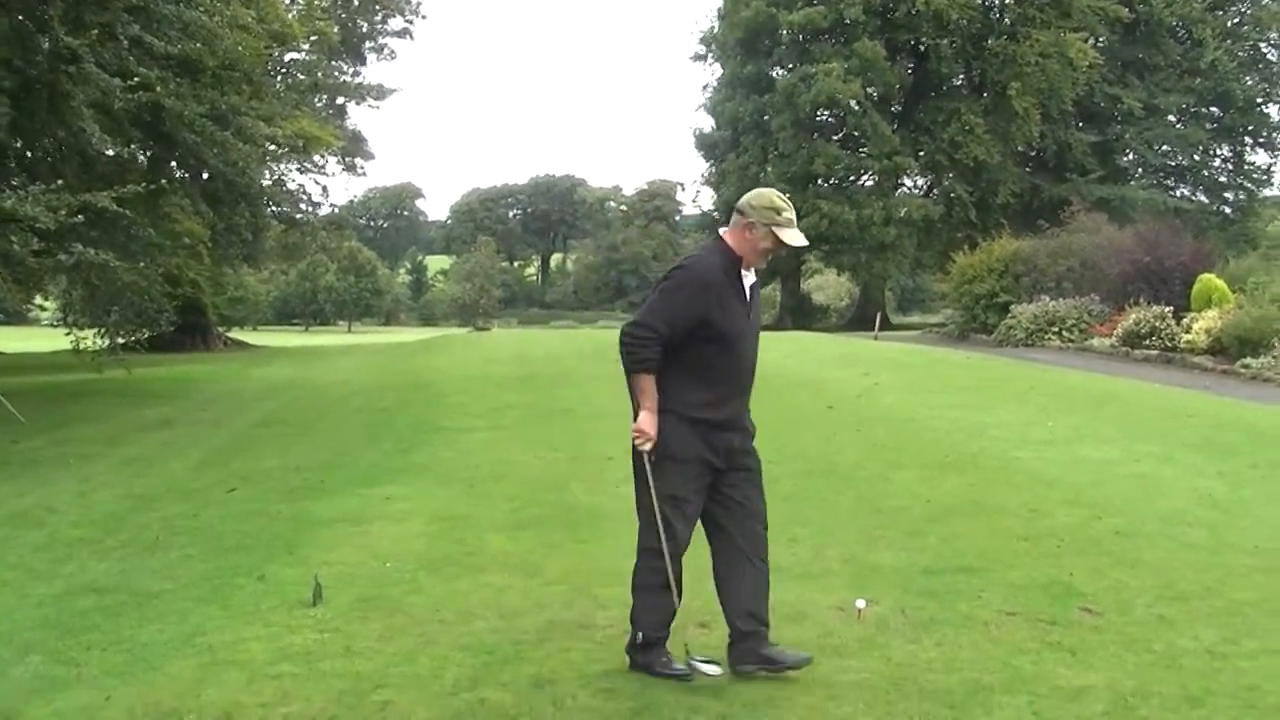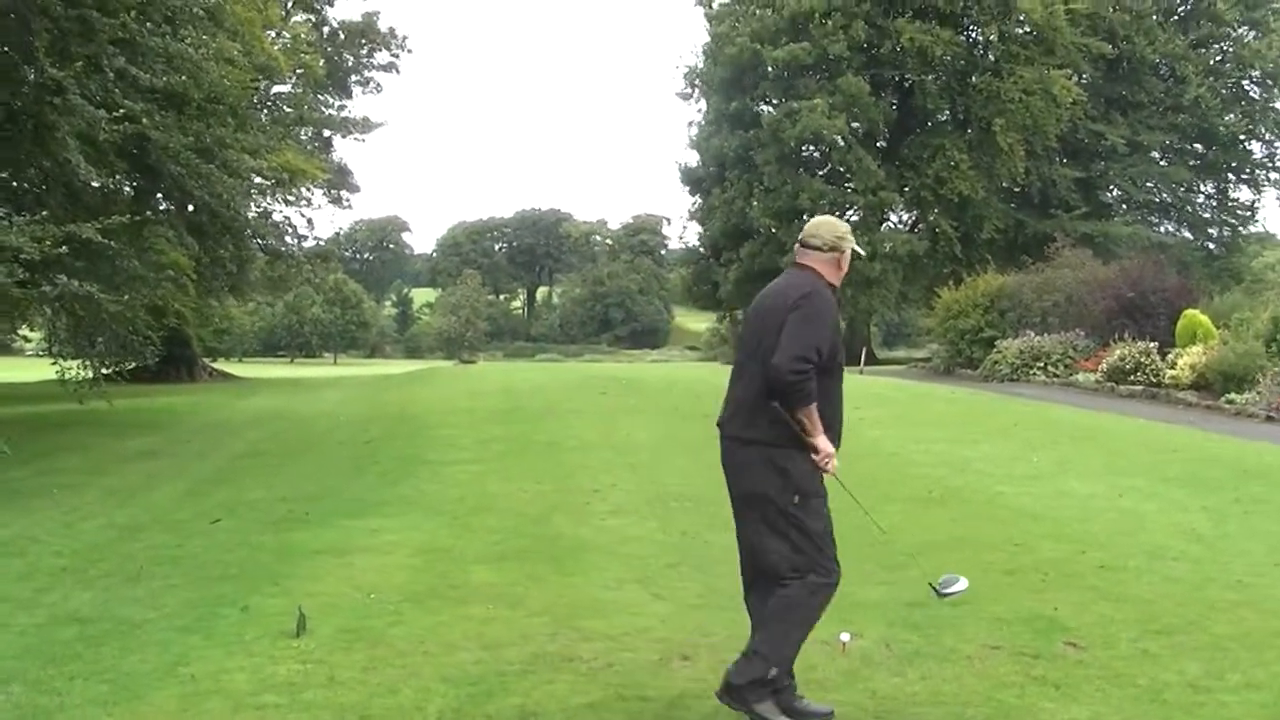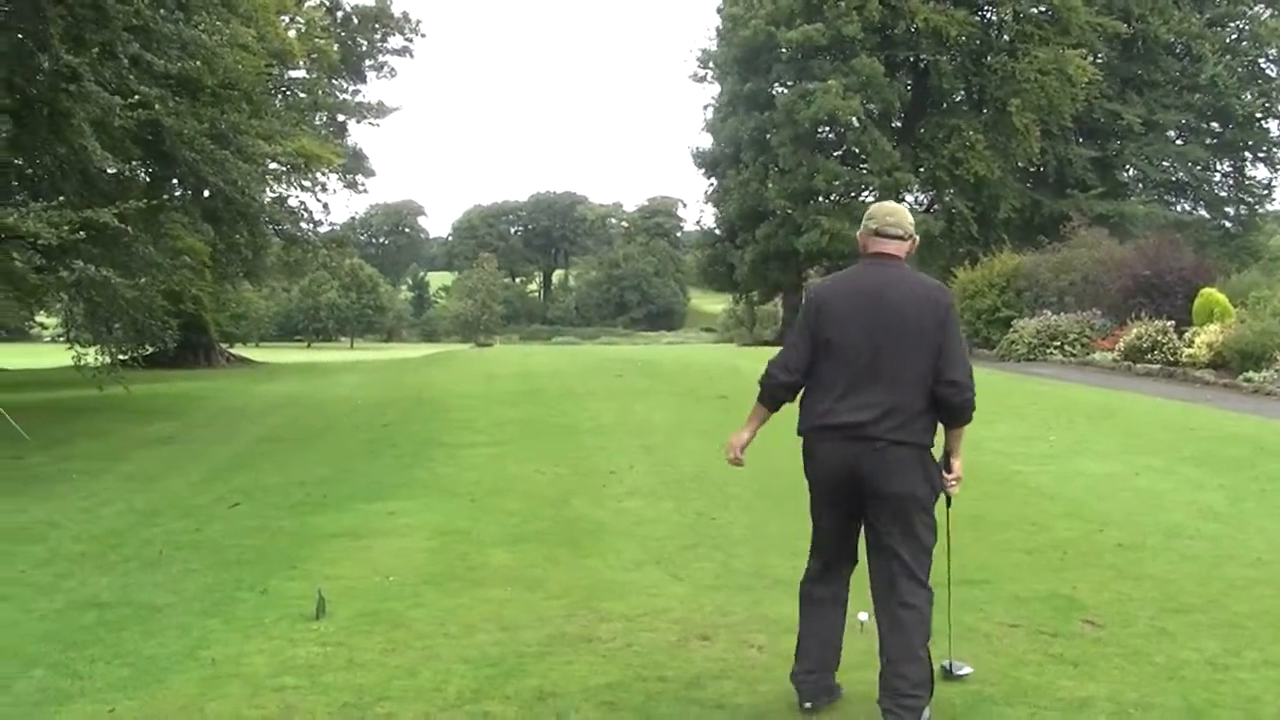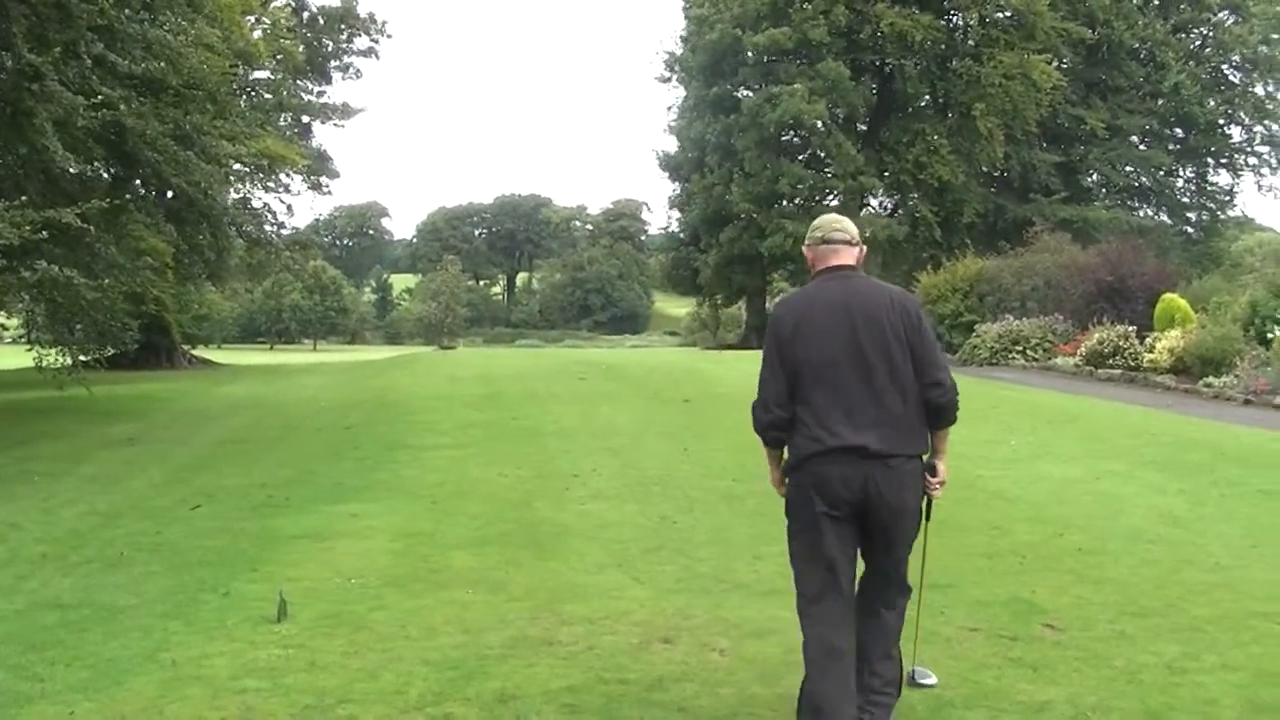
dt=0.5s
person 1, frame 1
left shoulder: (744, 275)
right shoulder: (698, 274)
right elbow: (638, 338)
right wrist: (647, 410)
left hip: (728, 429)
right hip: (678, 433)
left knee: (746, 533)
right knee: (666, 538)
left ankle: (749, 644)
right ankle: (646, 646)
person 1, frame 2
left shoulder: (777, 292)
right shoulder: (813, 297)
right elbow: (791, 371)
right wrist: (817, 434)
left hip: (757, 453)
right hip: (777, 458)
left knee: (777, 575)
right knee: (813, 572)
right ankle: (751, 679)
person 1, frame 3
left shoulder: (825, 293)
right shoulder: (933, 297)
left elbow: (785, 374)
right elbow: (955, 389)
left wrist: (749, 429)
right wrist: (953, 453)
left hip: (827, 451)
right hip: (899, 456)
left knee: (827, 568)
right knee: (902, 584)
person 1, frame 4
left shoulder: (788, 312)
right shoulder: (901, 303)
left elbow: (772, 409)
right elbow: (940, 393)
left wrist: (777, 465)
right wrist: (938, 457)
left hip: (820, 474)
right hip: (895, 470)
left knee: (825, 603)
right knee: (885, 590)
